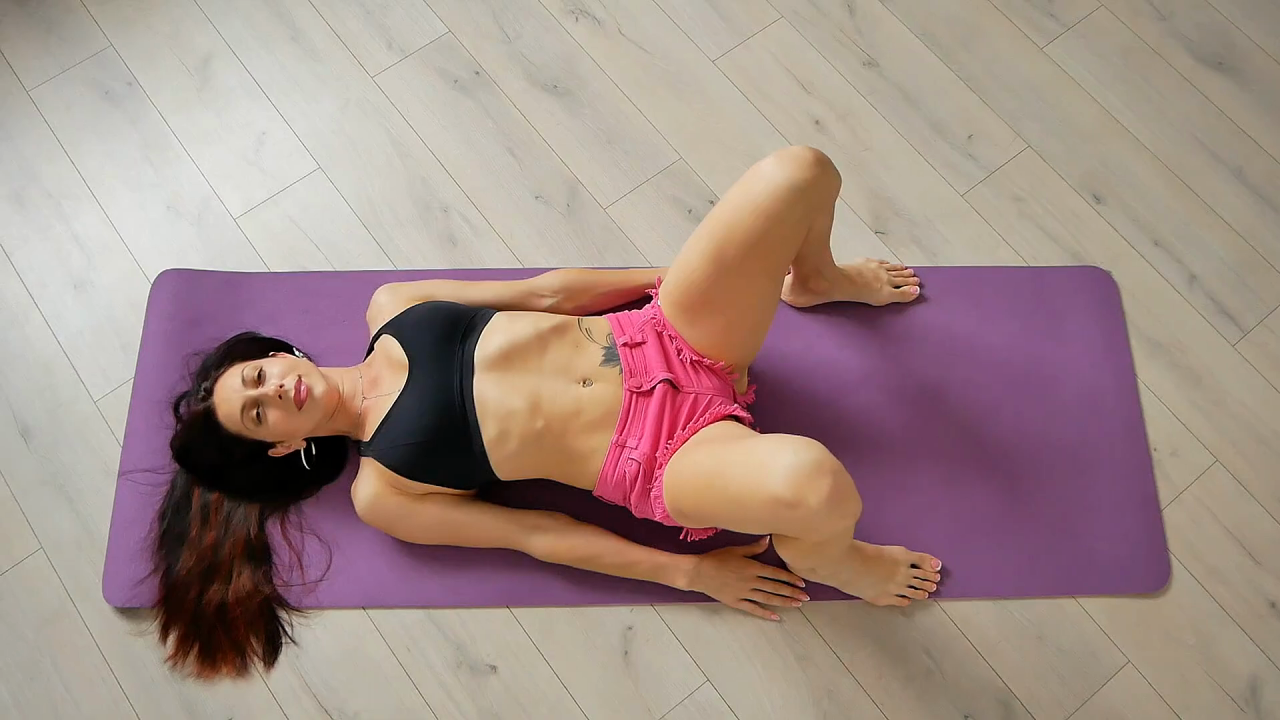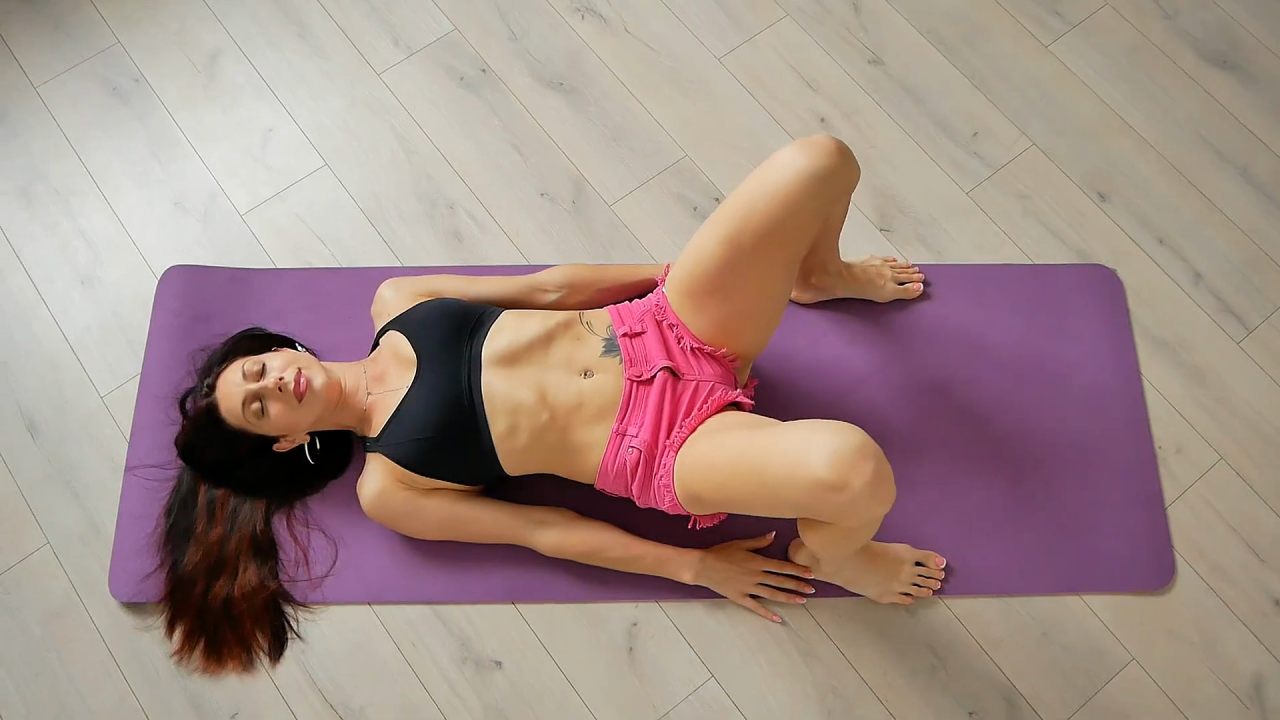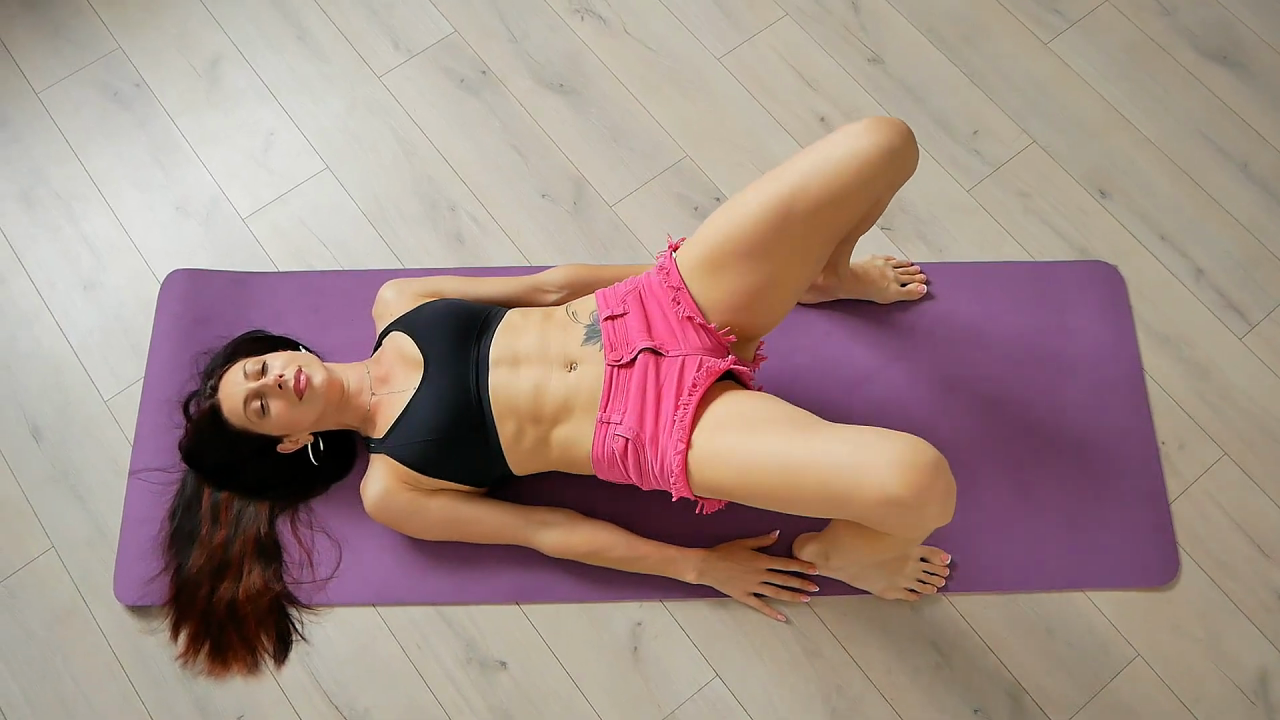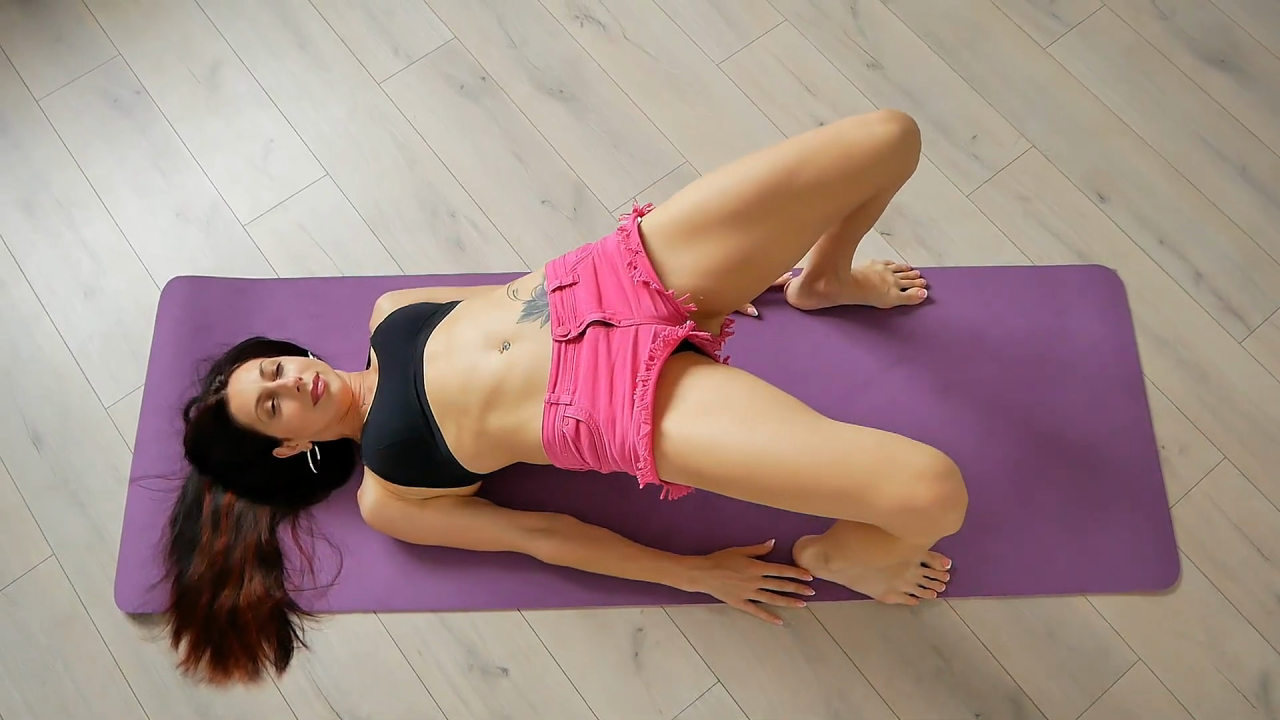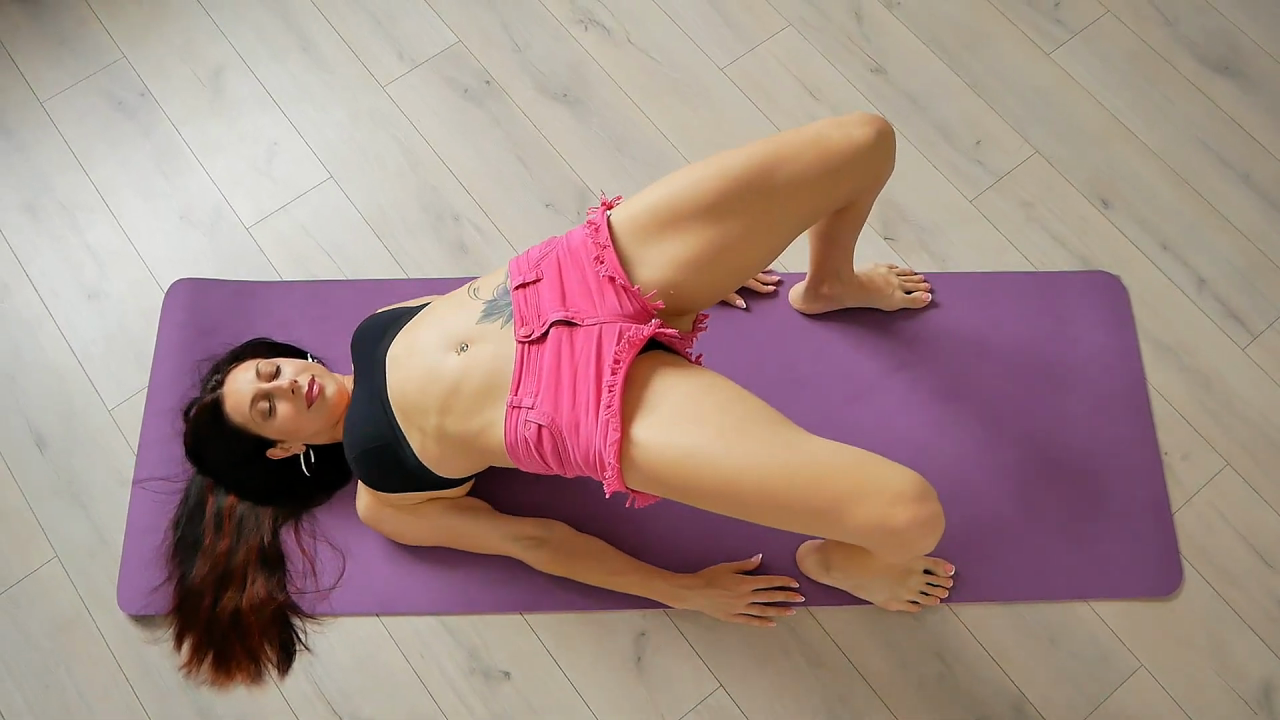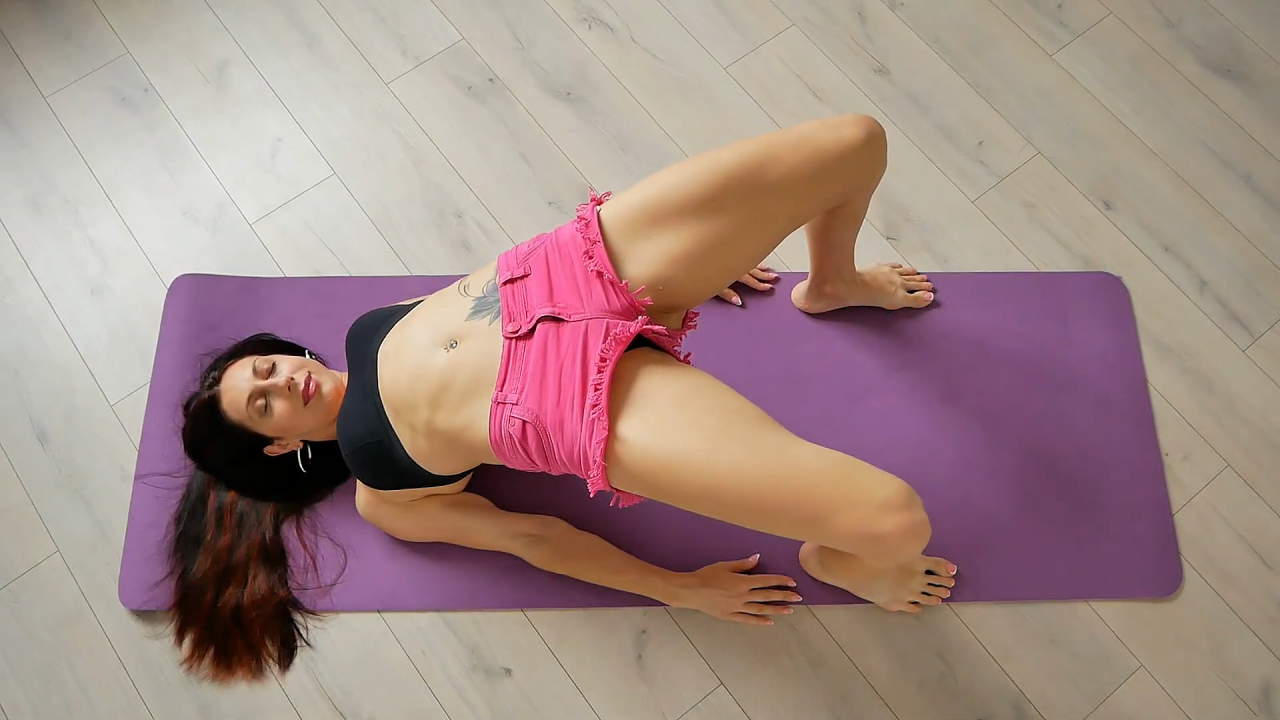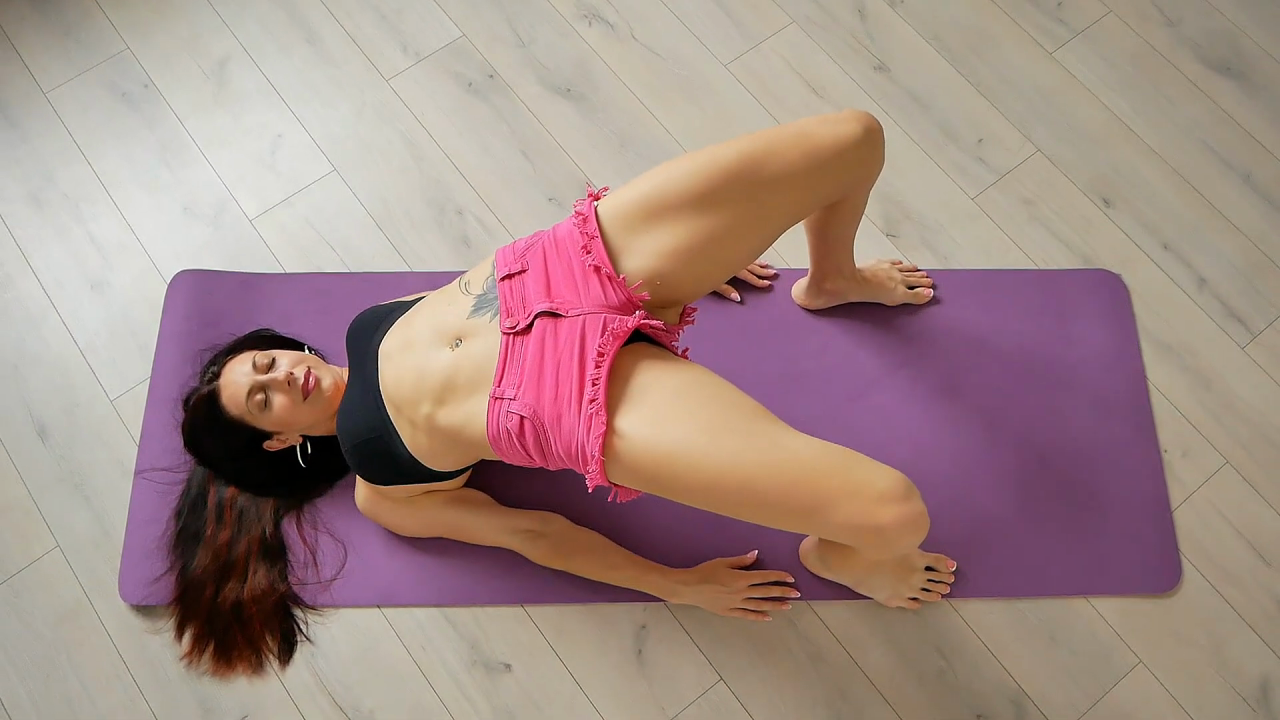
dt=0.7s
person 1, frame 1
left shoulder: (390, 310)
right shoulder: (380, 491)
left elbow: (544, 291)
right elbow: (538, 535)
left wrist: (677, 275)
right wrist: (691, 573)
left hip: (659, 342)
right hip: (667, 455)
left knee: (798, 171)
right knee: (809, 485)
left ankle: (816, 281)
right ankle: (821, 561)
person 1, frame 2
left shoulder: (394, 304)
right shoulder: (385, 489)
left elbow: (547, 286)
right elbow: (543, 530)
left wrist: (683, 270)
right wrist: (696, 566)
left hip: (668, 331)
right hip: (671, 441)
left knee: (819, 161)
right knee: (851, 469)
left ankle: (820, 277)
right ankle: (832, 555)
person 1, frame 3
left shoulder: (396, 306)
right shoulder: (390, 489)
right elbow: (548, 531)
left wrist: (676, 266)
right wrist: (701, 566)
left hip: (661, 309)
right hip: (670, 424)
left knee: (883, 142)
right knee: (916, 485)
left ankle: (824, 277)
right ankle: (834, 553)
person 1, frame 4
left shoulder: (388, 317)
right shoulder: (385, 498)
right elbow: (543, 537)
left wrist: (719, 276)
right wrist: (702, 575)
right hip: (634, 397)
left knee: (892, 136)
right knee: (930, 495)
left ankle: (823, 281)
right ankle: (836, 556)
person 1, frame 5
left shoulder: (377, 328)
right shoulder: (381, 498)
right elbow: (535, 543)
left wrist: (697, 272)
right wrist: (692, 594)
right hip: (608, 402)
left knee: (865, 139)
right knee: (908, 515)
left ankle: (828, 285)
right ankle: (834, 562)
person 1, frame 6
left shoulder: (368, 329)
right shoulder: (380, 496)
left elbow: (487, 285)
right elbow: (529, 538)
left wrist: (690, 266)
right wrist: (685, 591)
right hip: (600, 398)
left knee: (855, 140)
right knee: (893, 521)
left ankle: (830, 284)
right ankle: (836, 563)
person 1, frame 7
left shoulder: (368, 325)
right shoulder: (378, 489)
left elbow: (492, 283)
right elbow: (530, 534)
left wrist: (688, 258)
right wrist: (684, 588)
right hip: (600, 396)
left knee: (854, 136)
right knee: (892, 513)
left ankle: (830, 280)
right ankle: (835, 558)
